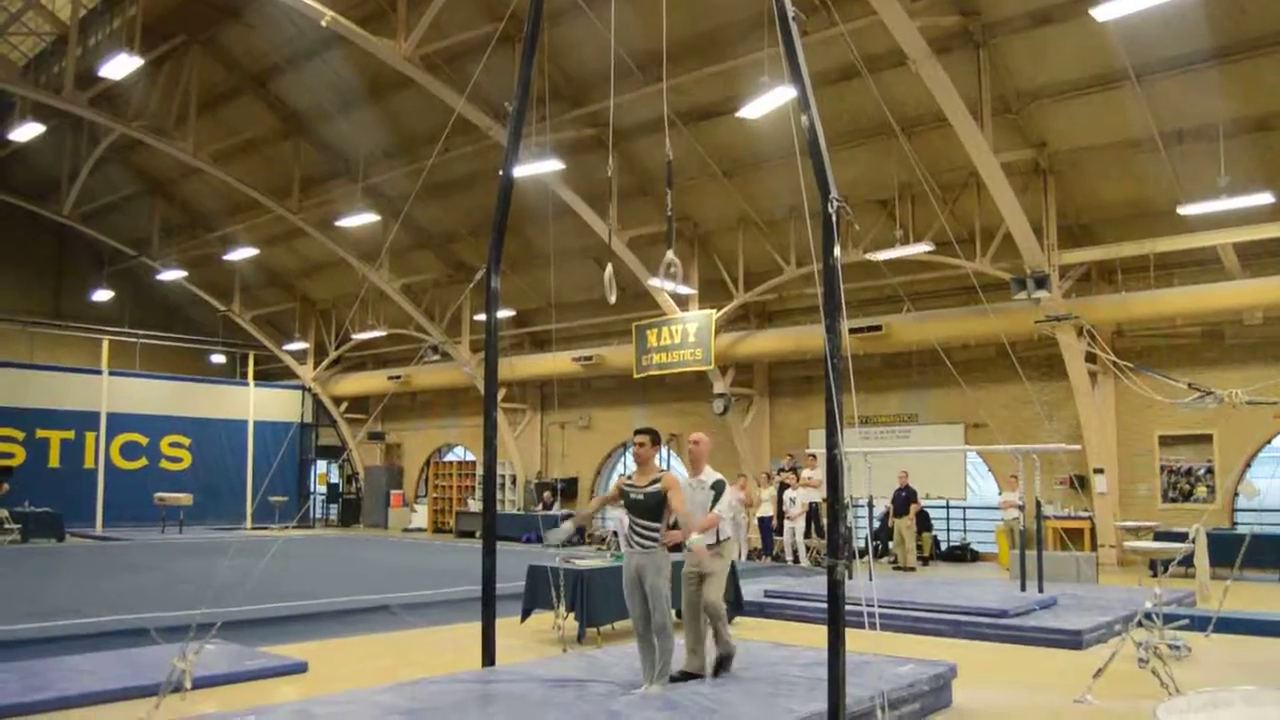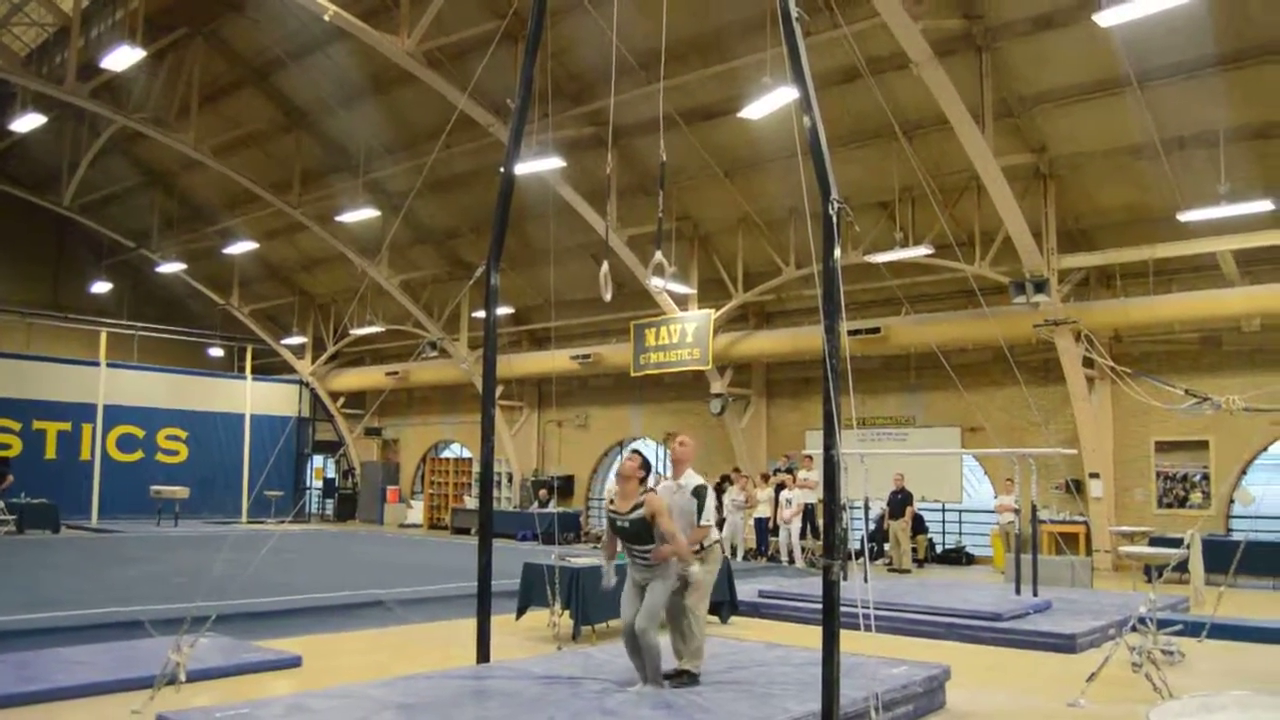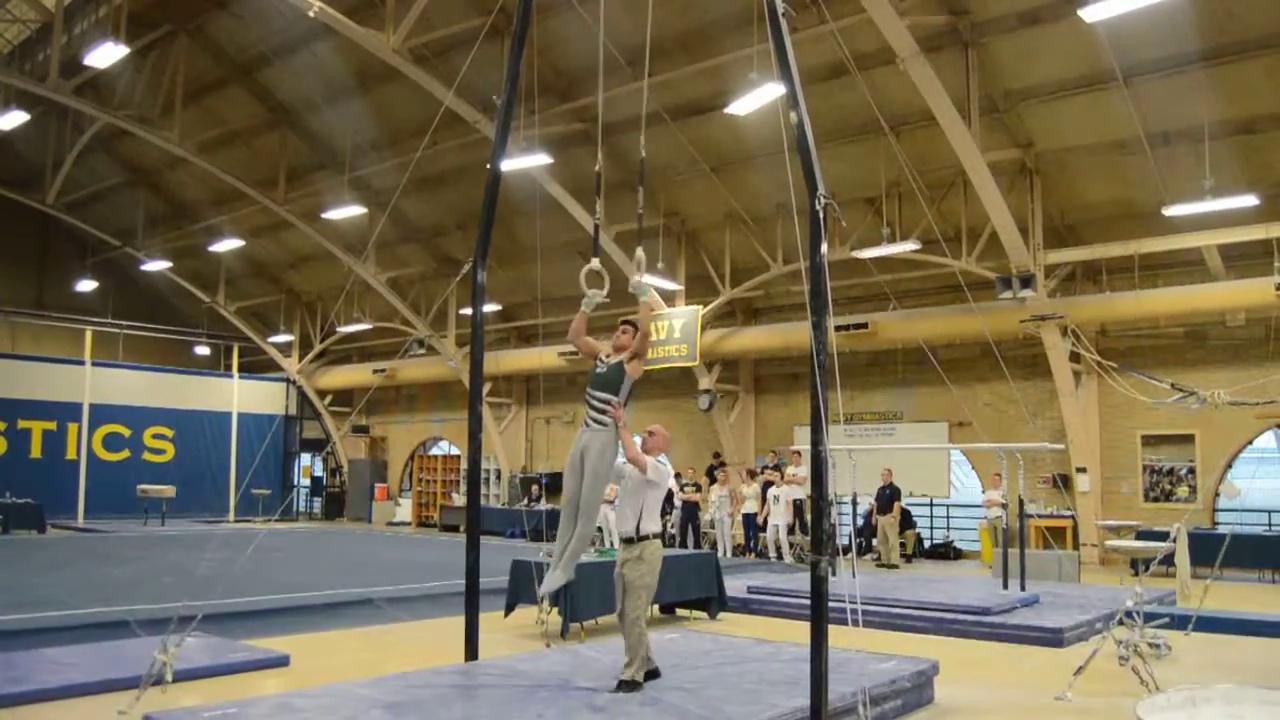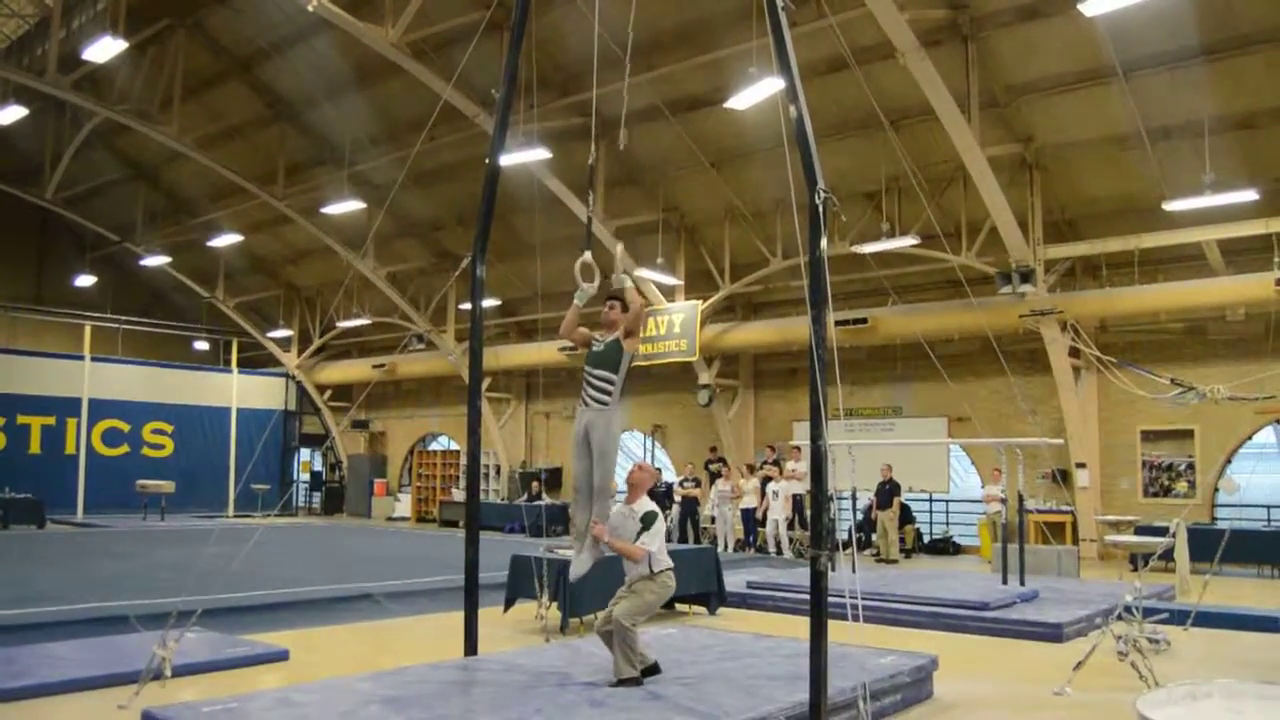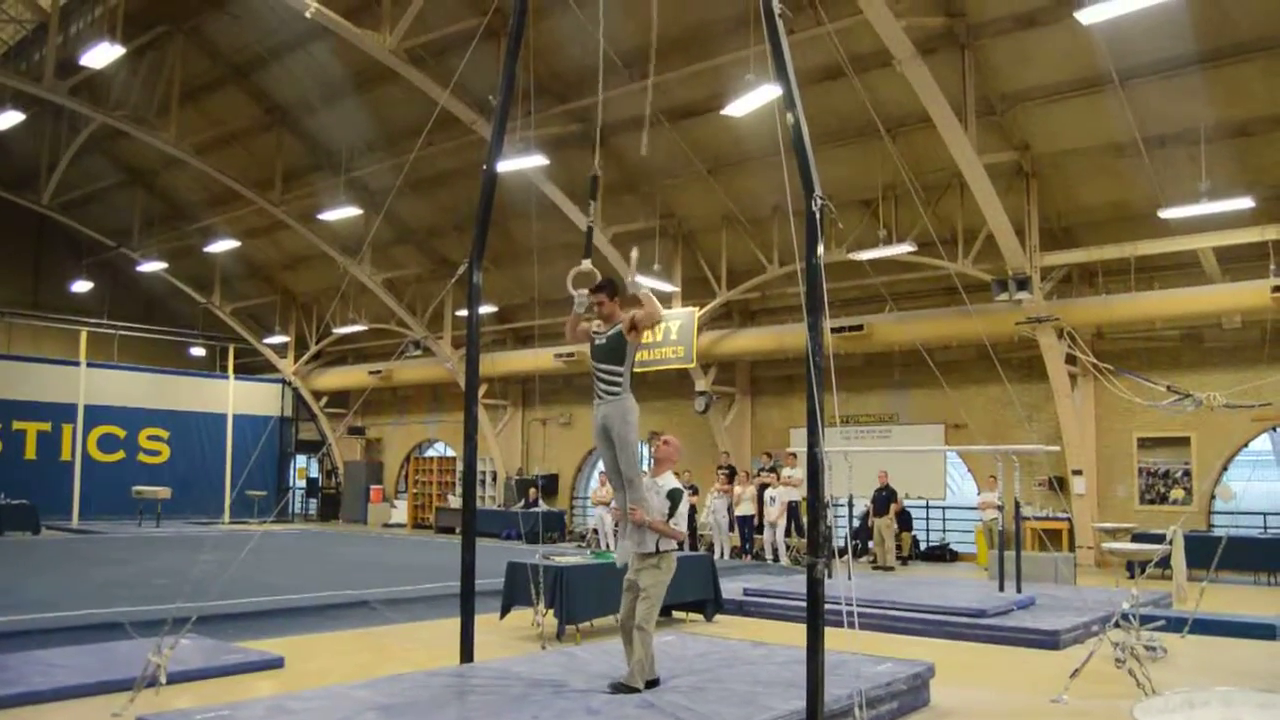
dt=1s
person 1, frame 1
left shoulder: (667, 481)
right shoulder: (625, 481)
left elbow: (681, 511)
right elbow: (595, 504)
left wrist: (694, 538)
right wrist: (569, 526)
left hip: (654, 557)
right hip: (630, 558)
left knee: (660, 623)
right knee: (639, 624)
left ankle: (659, 681)
right ankle: (647, 679)
person 1, frame 2
left shoulder: (652, 503)
right shoulder: (611, 503)
left elbow: (674, 537)
right elbow: (610, 540)
right wrist: (608, 569)
left hip: (659, 574)
right hip: (634, 573)
left knee: (643, 628)
right knee: (626, 628)
left ankle: (655, 681)
right ankle: (646, 679)
person 1, frame 3
left shoulder: (635, 357)
right shoulder: (601, 354)
left elbow: (646, 331)
right elbow: (574, 337)
left wrist: (643, 295)
right wrist: (587, 304)
left hip: (605, 437)
right hip: (583, 434)
left knee: (589, 508)
right knee: (570, 505)
left ankle: (566, 567)
right ankle: (557, 564)
person 1, frame 4
left shoulder: (628, 334)
right shoulder: (593, 337)
left elbow: (639, 310)
right elbow: (566, 332)
left wrist: (625, 284)
right wrist: (579, 299)
left hip: (606, 416)
right hip: (583, 415)
left knee: (601, 485)
right knee: (582, 487)
left ankle: (593, 546)
right ankle: (580, 545)
person 1, frame 5
left shoulder: (631, 322)
right shoulder: (595, 326)
left elbow: (655, 316)
right elbow: (570, 335)
left wrist: (637, 289)
right wrist: (579, 307)
left hip: (621, 407)
right hip: (599, 409)
left knee: (629, 473)
right knee: (613, 476)
left ankle: (635, 532)
right ankle: (623, 532)
person 2, frame 1
left shoulder: (718, 482)
right shoulder: (681, 484)
left elbow: (713, 519)
left wrist: (684, 534)
left hip: (718, 549)
right hip: (693, 552)
left knee: (712, 599)
right knee: (690, 610)
left ankle: (725, 647)
right ankle: (693, 665)
person 2, frame 2
left shoulder: (699, 487)
right shoulder: (665, 488)
left elbow: (705, 530)
left hip: (706, 555)
left knee: (693, 608)
right knee: (674, 609)
left ankle: (692, 669)
right ankle: (683, 664)
person 2, frame 3
left shoulder: (659, 471)
right shoulder: (629, 471)
left elbow: (632, 456)
left wrist: (621, 424)
left hip: (645, 548)
right hip: (627, 547)
left knee: (635, 614)
right knee: (625, 614)
left ankle: (633, 676)
right ankle: (647, 666)
person 2, frame 4
left shoulder: (650, 513)
right shoulder: (618, 512)
left elbow: (637, 554)
right elbow: (601, 541)
left wrist: (605, 539)
right wrist: (591, 534)
left hip: (657, 581)
right hip: (634, 580)
left knee: (622, 617)
right knee: (604, 624)
left ankle: (629, 674)
right ankle: (645, 664)
person 2, frame 5
left shoulder: (674, 490)
right shoulder: (640, 483)
left elbow: (679, 533)
left wrist: (645, 520)
right wrist: (623, 516)
left hip: (659, 561)
right hip: (636, 558)
left knee: (643, 620)
right knee: (627, 619)
left ankle: (634, 680)
right ankle: (647, 675)
